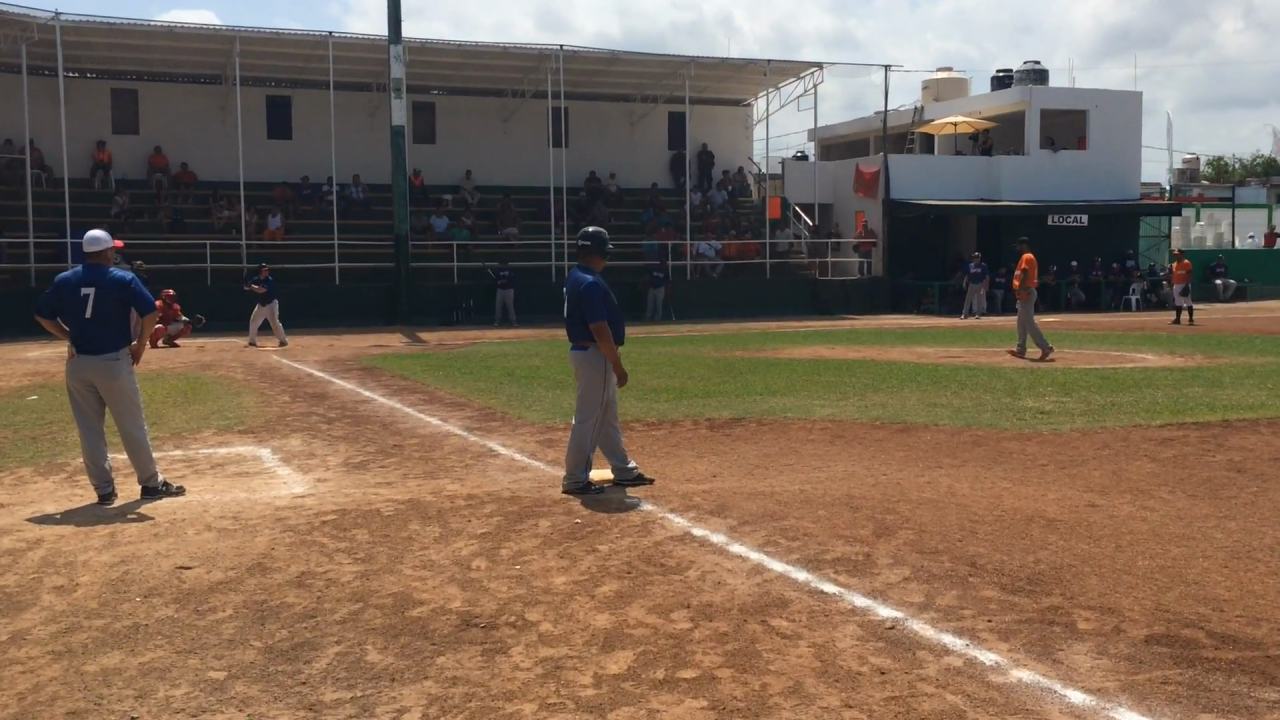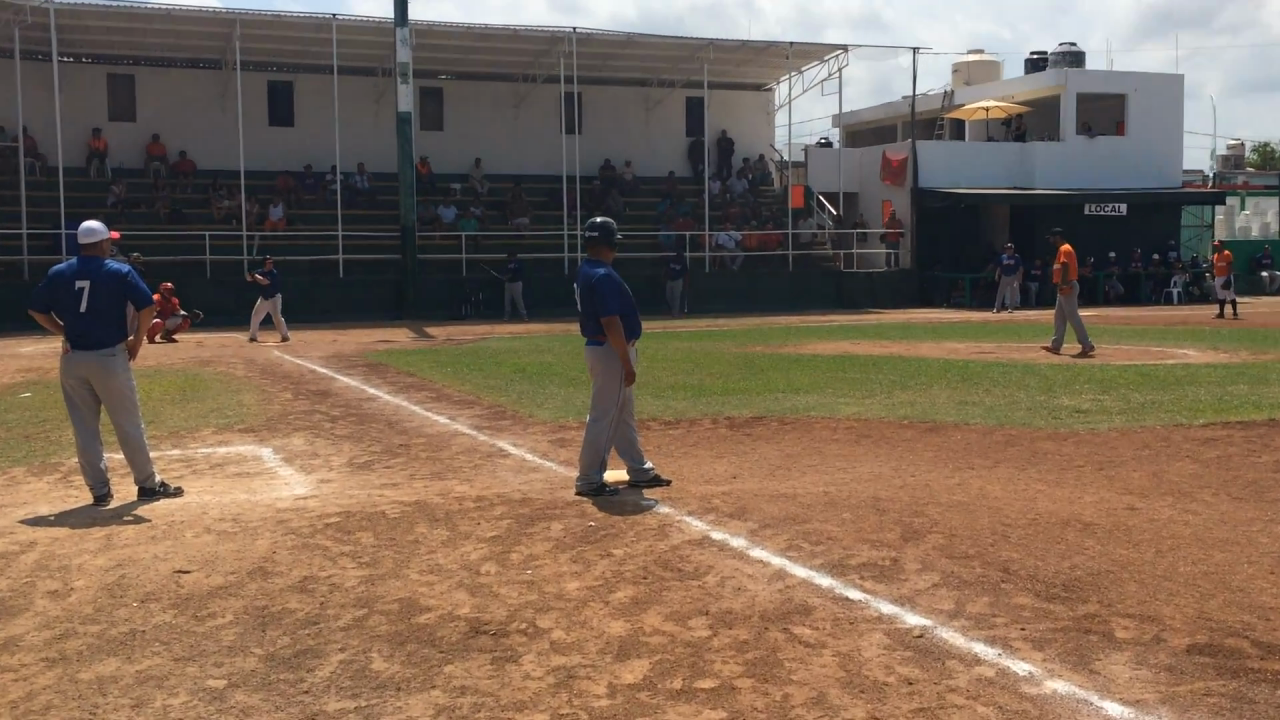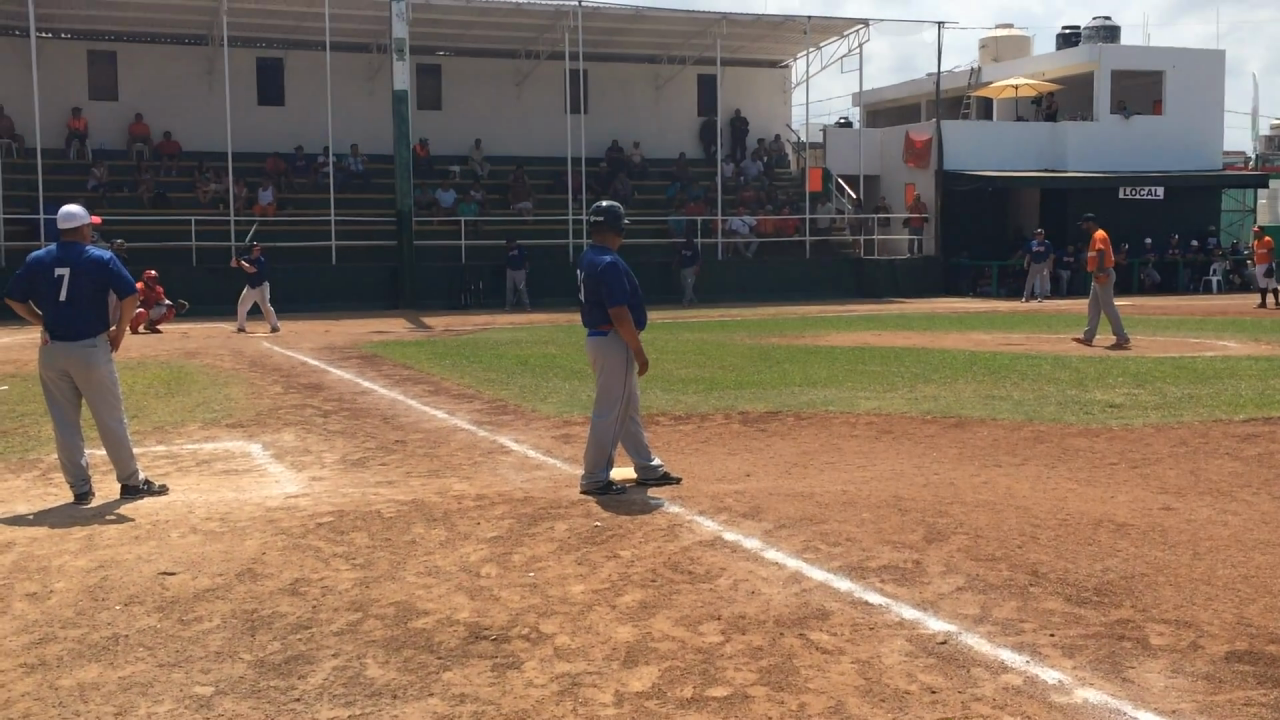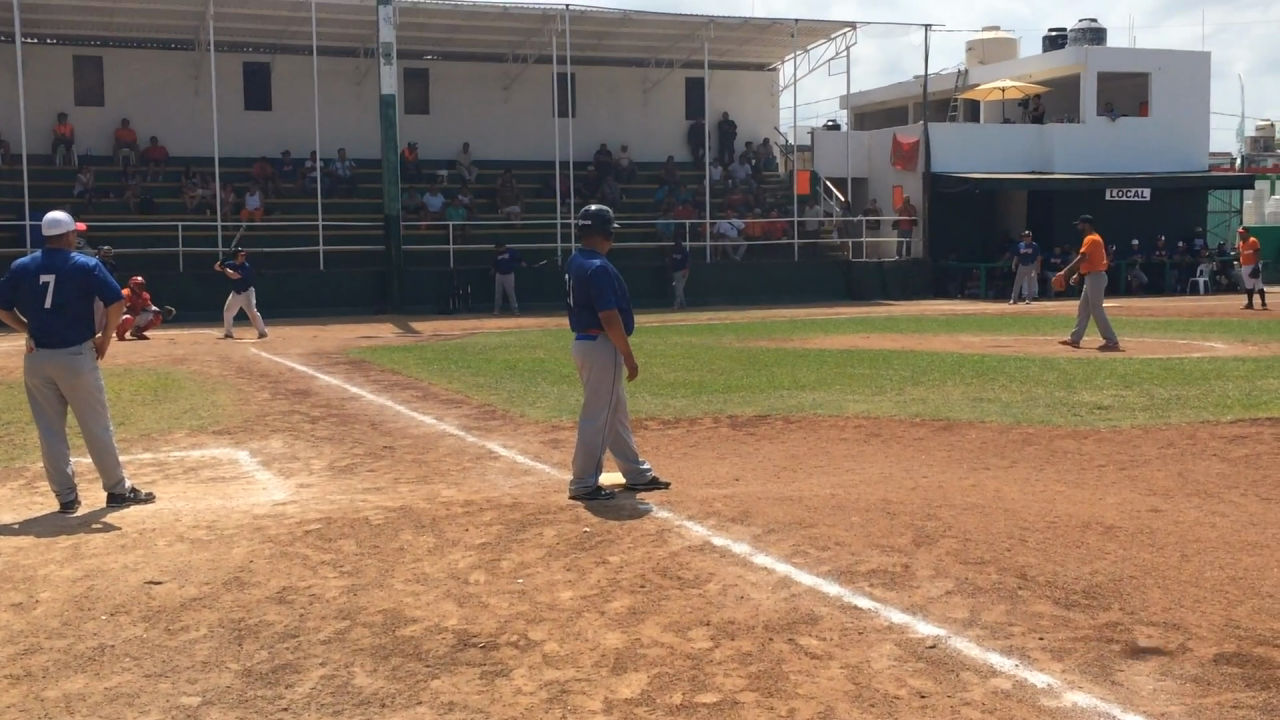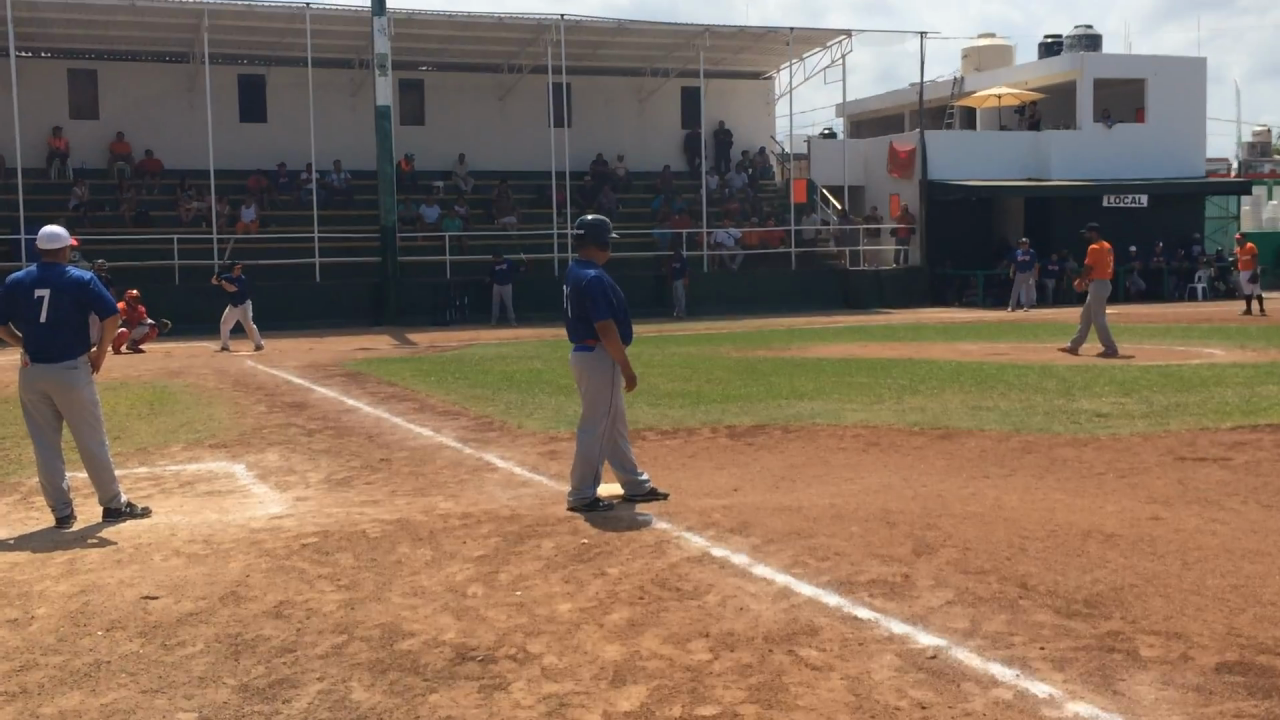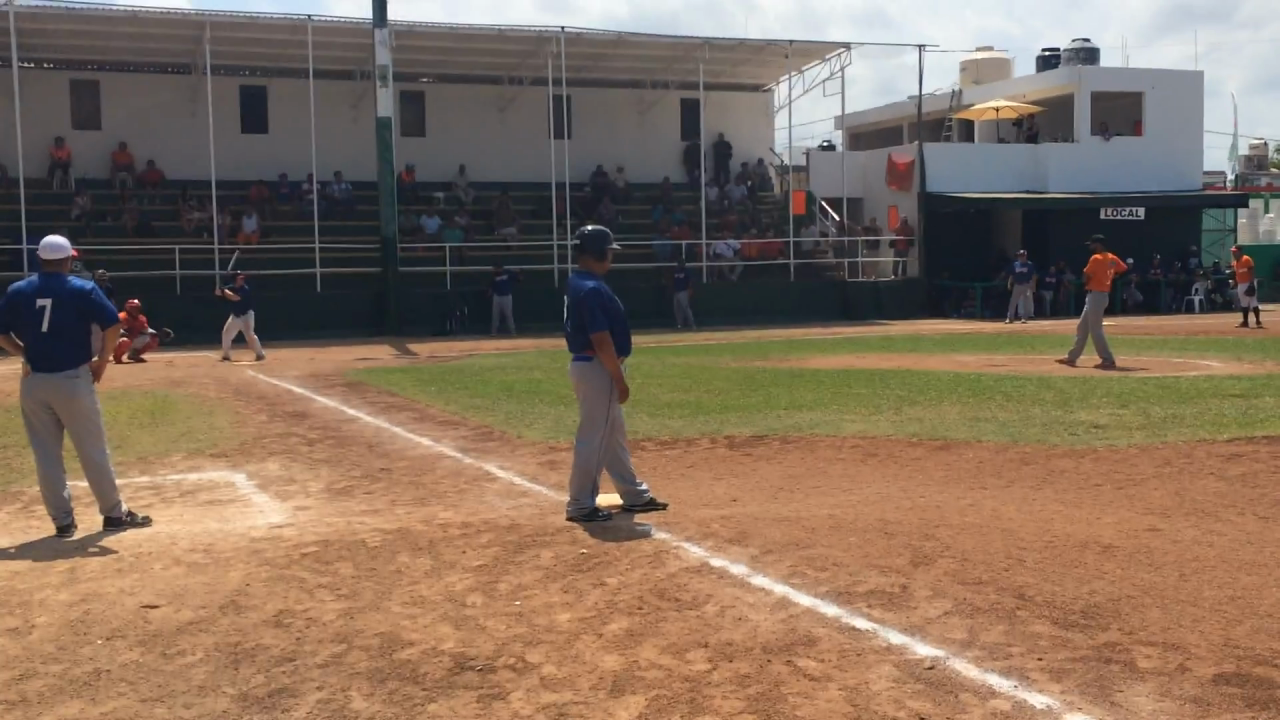
dt=0.3s
person 1, frame 1
left shoulder: (64, 280)
right shoulder: (123, 279)
left elbow: (43, 315)
right elbow: (150, 312)
left wrist: (70, 338)
right wrist: (140, 343)
left hip: (78, 364)
right hip: (114, 361)
left knee: (89, 430)
right knee: (132, 426)
left ankle: (104, 489)
right ankle: (151, 483)
person 1, frame 2
left shoulder: (58, 273)
right shoulder: (119, 272)
left elbow: (36, 310)
right elbow: (147, 307)
left wrist: (65, 332)
right wrist: (137, 339)
left hip: (73, 359)
right hip: (109, 357)
left knee: (84, 429)
right knee: (128, 425)
left ankle: (99, 490)
right ankle: (148, 484)
person 1, frame 3
left shoulder: (36, 260)
right shoulder: (100, 259)
right elbow: (130, 295)
left wrist: (43, 323)
right wrist: (120, 330)
left hip: (52, 351)
right hip: (91, 349)
left knee: (64, 423)
right knee: (110, 420)
left ankle: (80, 488)
right ankle: (131, 481)
person 1, frame 4
right shoulder: (86, 265)
right elbow: (116, 302)
left wrist: (29, 330)
right wrist: (105, 337)
left hip: (37, 358)
right hip: (76, 356)
left knee: (49, 432)
right knee: (97, 427)
left ankle: (66, 496)
right ankle: (117, 489)
person 1, frame 5
right shoulder: (81, 279)
right elbow: (112, 316)
right wrist: (101, 351)
left hip: (32, 373)
right hip: (72, 370)
left knee: (45, 446)
right knee: (92, 442)
left ankle: (62, 511)
right ankle: (114, 504)
person 1, frame 6
right shoulder: (83, 289)
right elbow: (113, 325)
left wrist: (25, 354)
right wrist: (102, 360)
left hip: (34, 382)
right hip: (73, 379)
left knee: (46, 455)
right knee: (93, 450)
left ankle: (63, 520)
right ankle: (114, 513)
person 2, frame 1
left shoulder: (576, 277)
right shoulder: (590, 283)
right elbow: (600, 329)
right wrist: (617, 365)
left hip: (587, 352)
right hip: (594, 356)
left knee: (607, 415)
right knee: (588, 418)
left ankle: (624, 470)
right ankle: (575, 479)
person 2, frame 2
left shoulder: (587, 271)
right shoulder: (603, 276)
right elbow: (611, 323)
right wrist: (627, 363)
left hip: (603, 348)
right hip: (610, 351)
left knee: (623, 414)
right knee: (604, 417)
left ankle: (640, 471)
right ankle: (588, 480)
person 2, frame 3
left shoulder: (589, 258)
right shoulder: (609, 263)
right elbow: (620, 314)
right wrist: (639, 351)
left hip: (602, 338)
right hip: (613, 342)
left knee: (628, 408)
right knee: (609, 411)
left ankle: (648, 469)
right ankle: (594, 478)
person 2, frame 4
left shoulder: (577, 261)
right shoulder: (598, 267)
right elbow: (610, 318)
right wrist: (628, 356)
left hip: (588, 342)
right hip: (600, 346)
left knee: (616, 413)
right knee: (597, 416)
left ankle: (637, 473)
right ankle: (583, 484)
person 2, frame 5
left shoulder: (577, 272)
right shoulder: (593, 278)
right elbow: (605, 328)
right wrist: (626, 367)
left hip: (590, 354)
right hip: (598, 357)
left knee: (614, 423)
right knee: (596, 427)
left ankle: (635, 484)
right ankle: (581, 495)
person 2, frame 6
left shoulder: (581, 282)
right shoulder: (591, 289)
right elbow: (601, 341)
right wrist: (619, 379)
left hip: (592, 366)
right hip: (596, 369)
left knee: (614, 434)
right knee: (593, 437)
left ankle: (634, 494)
right ankle: (580, 505)
